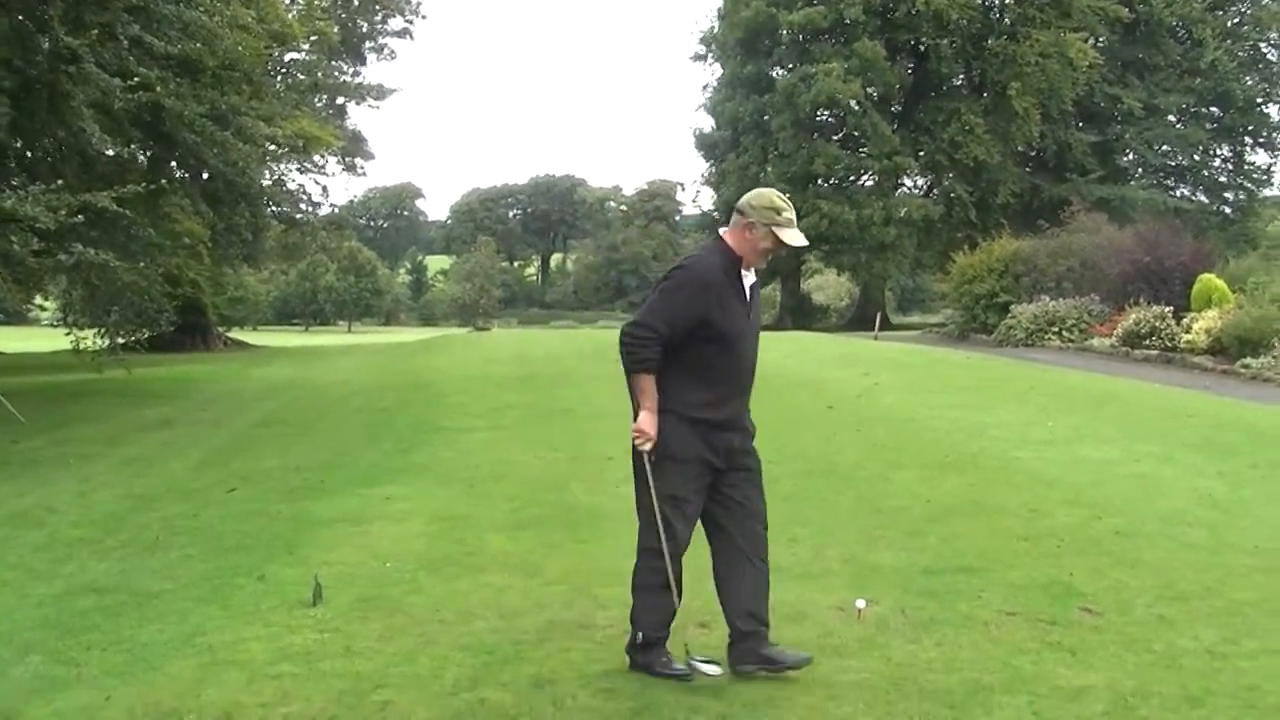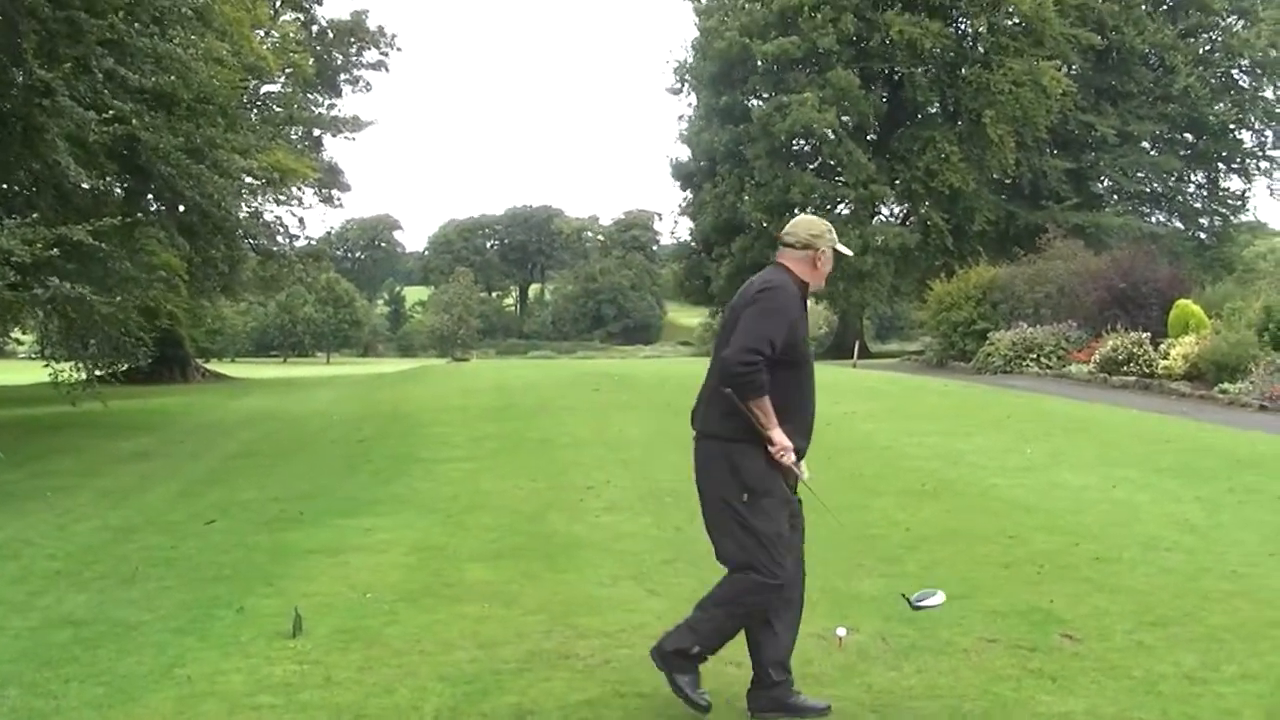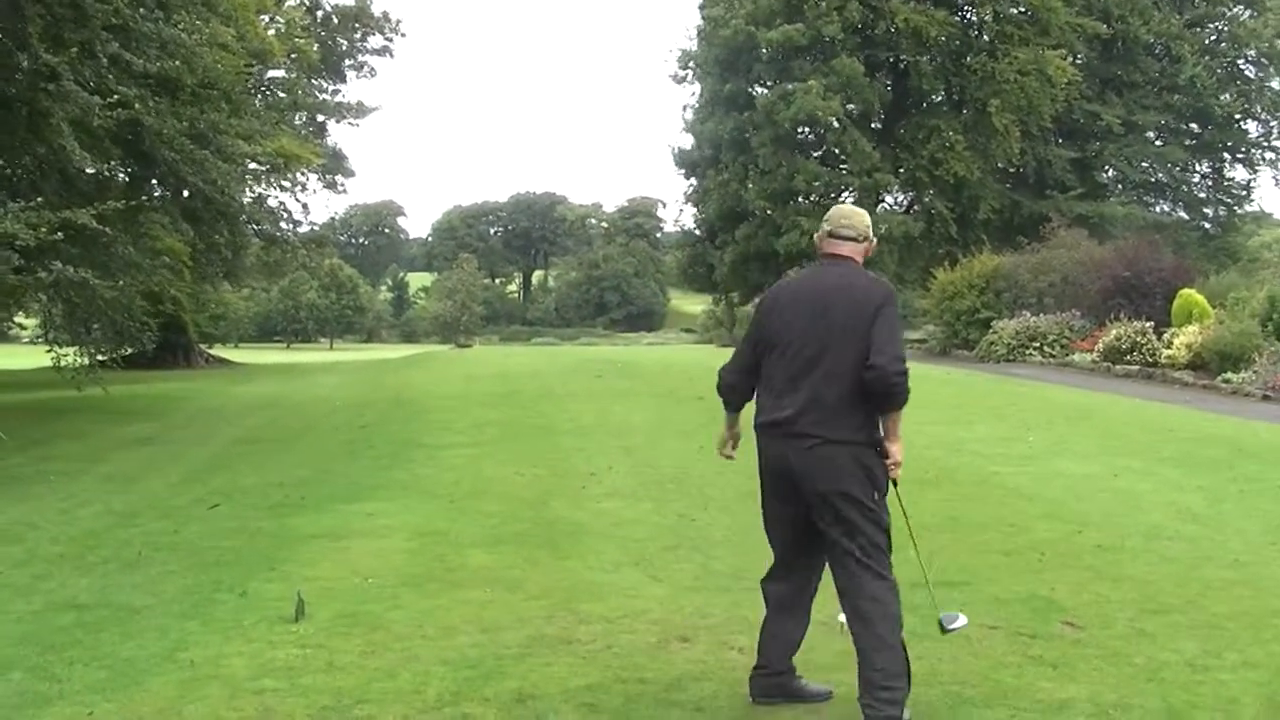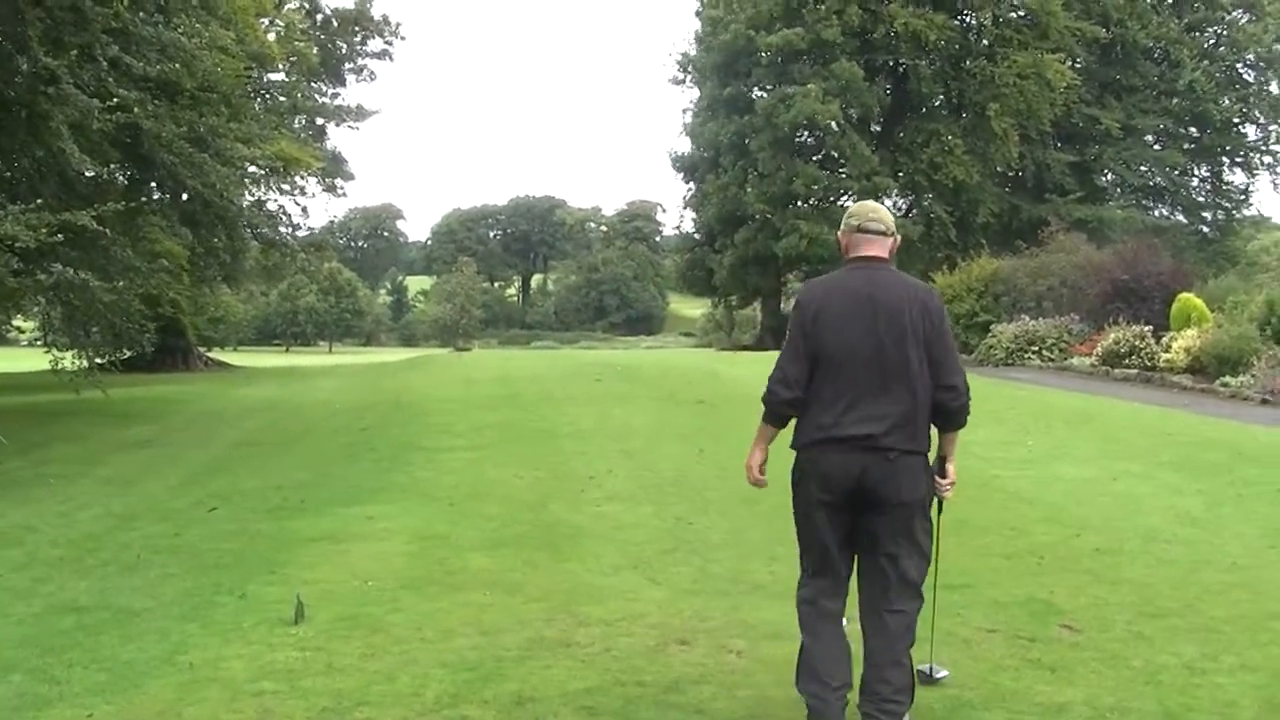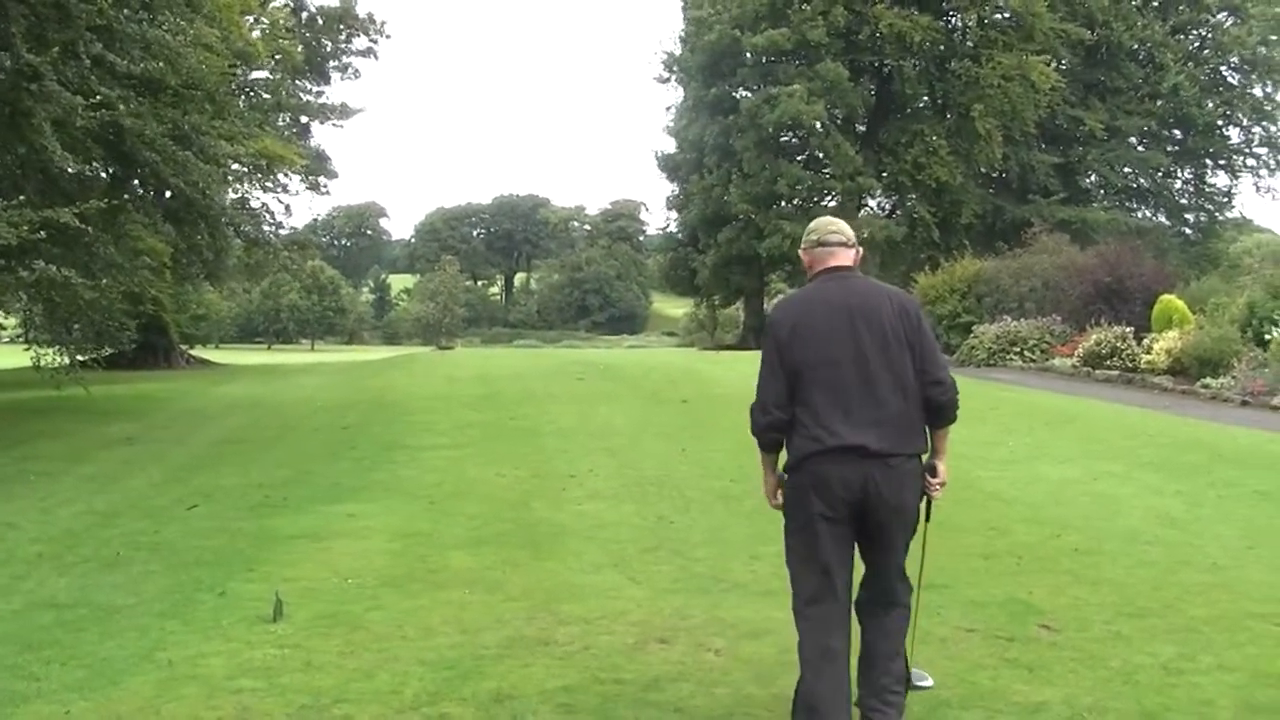
dt=0.4s
person 1, frame 1
left shoulder: (744, 275)
right shoulder: (698, 274)
right elbow: (638, 338)
right wrist: (647, 410)
left hip: (728, 429)
right hip: (678, 433)
left knee: (746, 533)
right knee: (666, 538)
left ankle: (749, 644)
right ankle: (646, 646)
person 1, frame 2
left shoulder: (769, 290)
right shoulder: (777, 293)
right elbow: (742, 364)
right wrist: (775, 429)
left hip: (740, 453)
right hip: (740, 456)
left knee: (780, 571)
right knee: (764, 571)
right ankle: (680, 649)
person 1, frame 3
left shoulder: (780, 293)
right shoulder: (877, 293)
left elbow: (738, 374)
right elbow: (886, 374)
left wrist: (731, 428)
right wrist: (892, 440)
left hip: (778, 450)
right hip: (842, 454)
left knee: (792, 565)
right knee: (867, 577)
left ankle: (772, 675)
person 1, frame 4
left shoulder: (814, 297)
right shoulder: (923, 300)
left elbow: (786, 389)
right elbow: (952, 394)
left wrist: (761, 446)
right wrist: (946, 459)
left hip: (823, 461)
right hip: (898, 464)
left knee: (821, 583)
right knee: (892, 592)
person 1, frame 5
left shoulder: (787, 314)
right shoulder: (900, 303)
left elbow: (770, 413)
right elbow: (940, 392)
left wrist: (770, 472)
right wrist: (938, 456)
left hip: (819, 473)
right hip: (895, 471)
left knee: (822, 603)
right knee: (887, 593)
